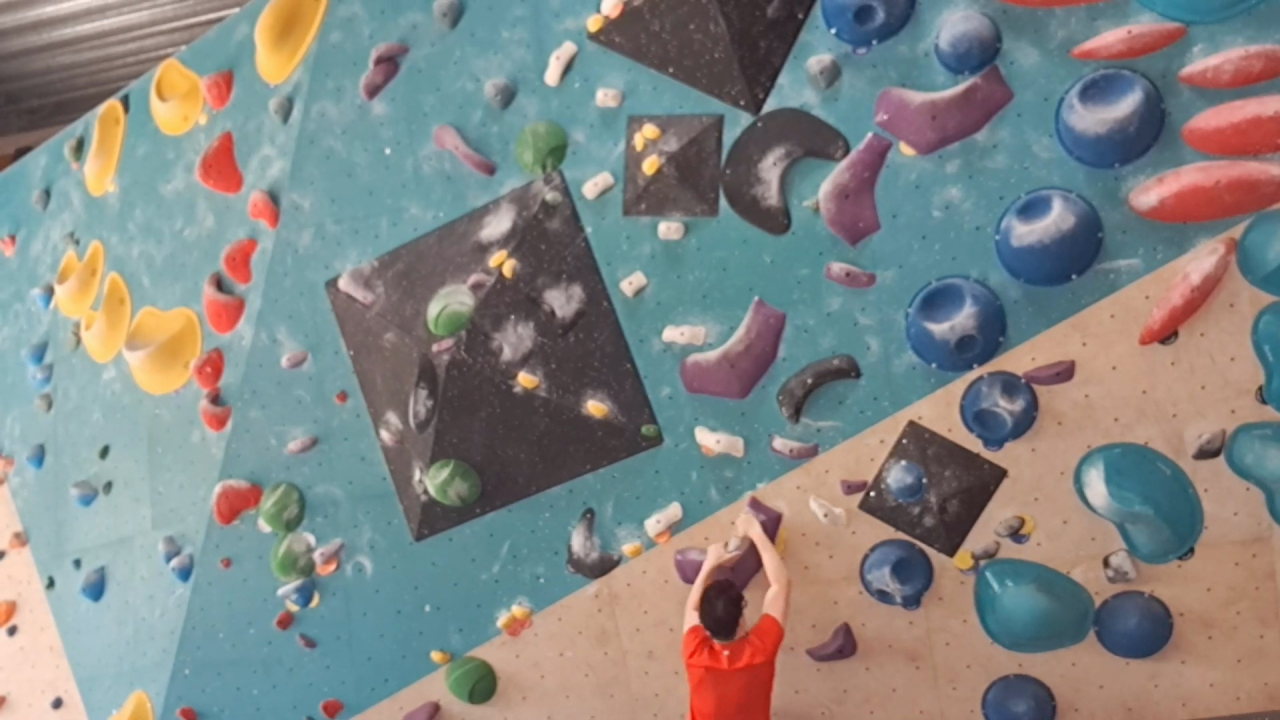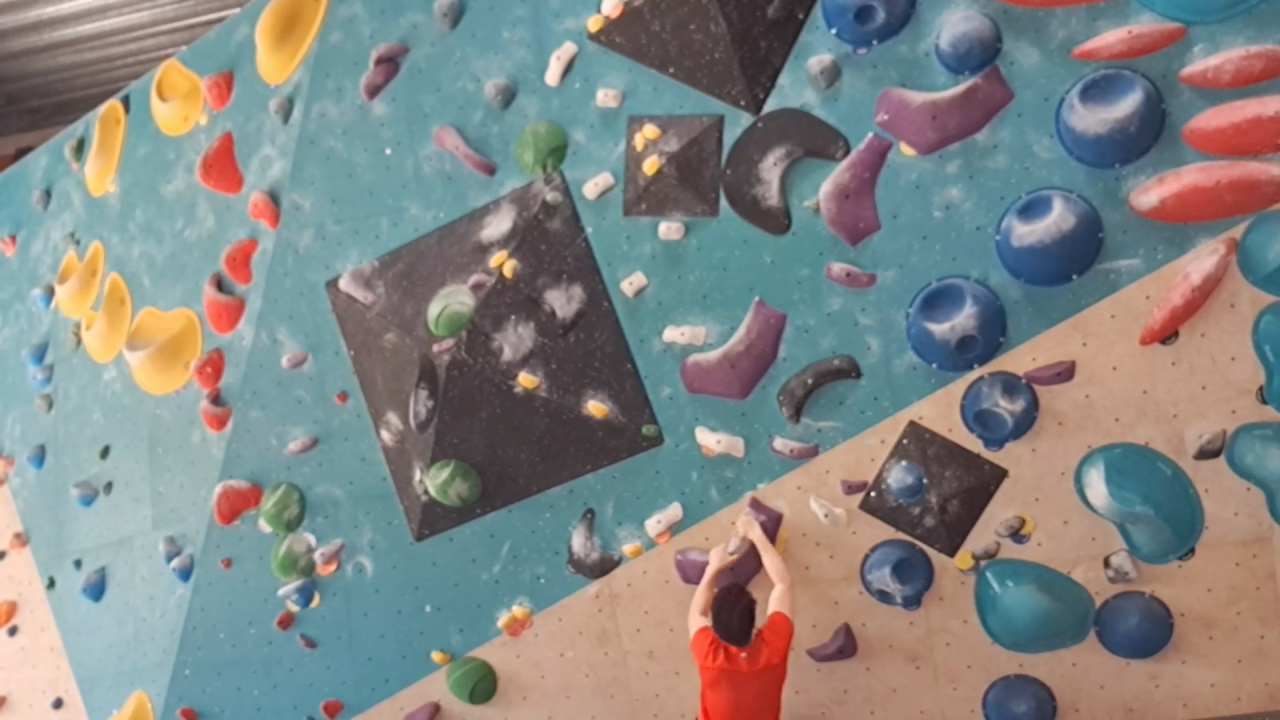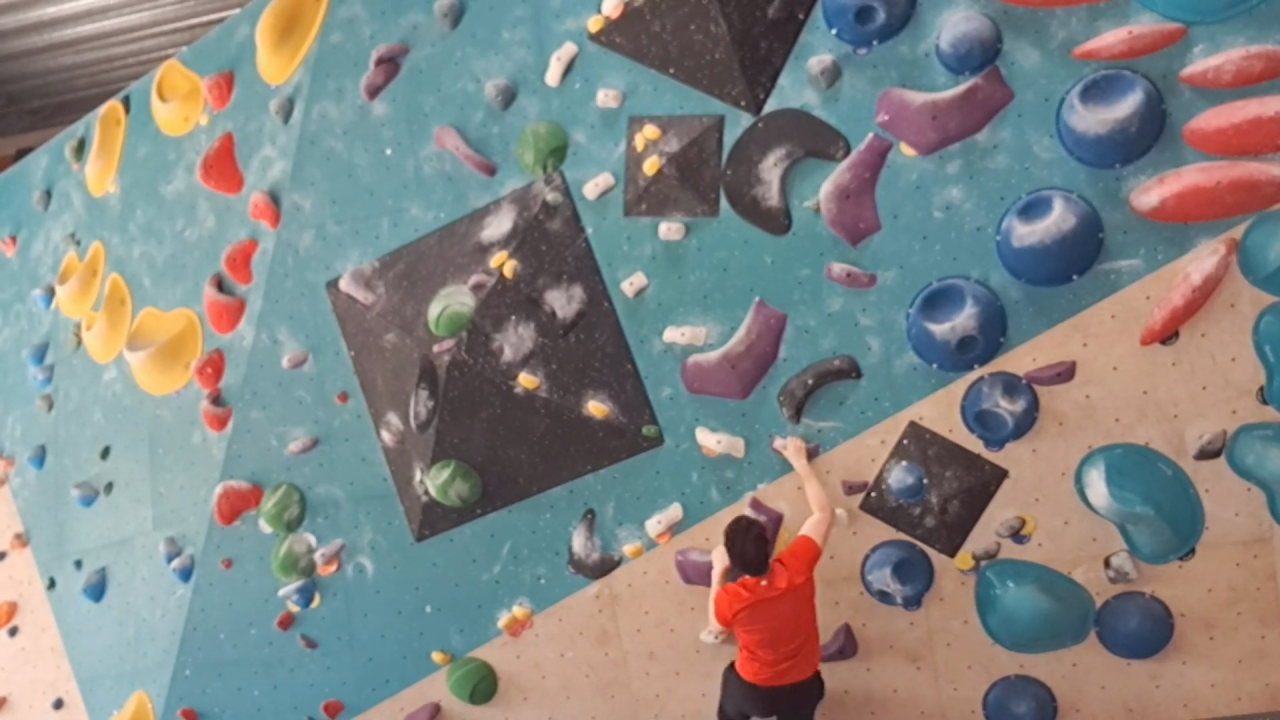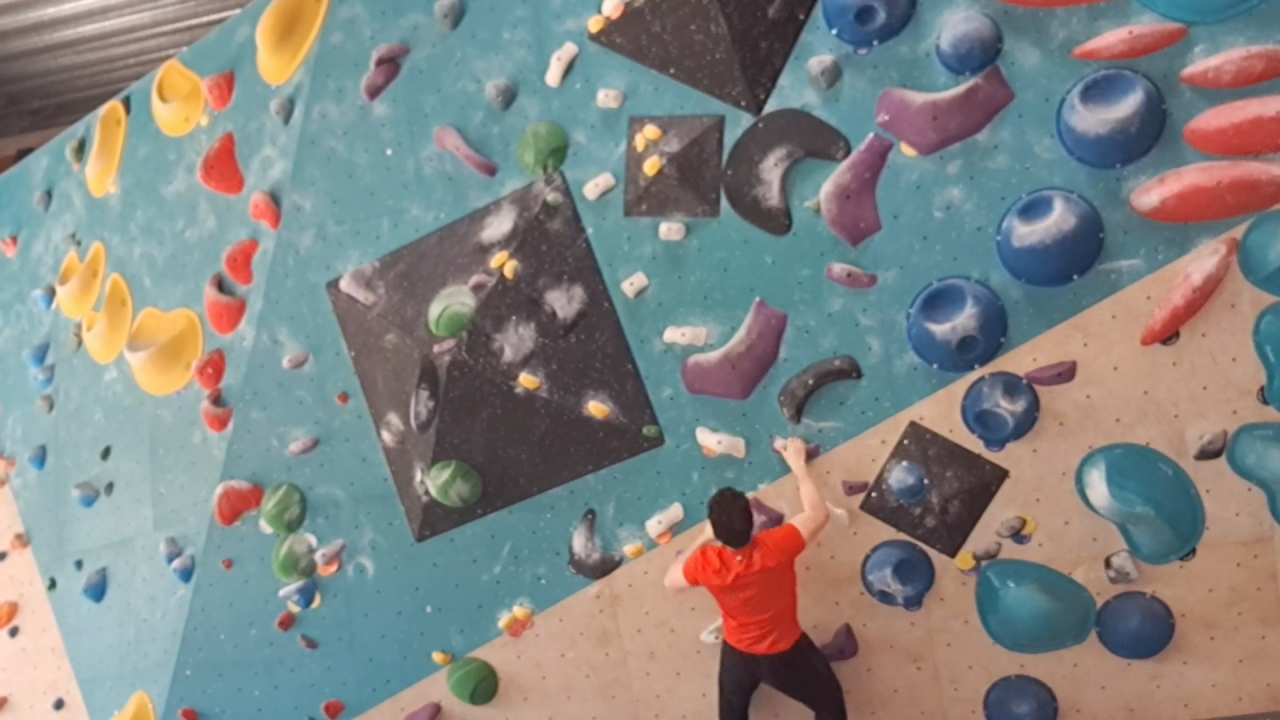
dt=0.5s
person 1, frame 1
left shoulder: (696, 654)
right shoulder: (761, 650)
left elbow: (692, 608)
right elbow: (781, 583)
left wrist: (710, 564)
right wrist: (756, 534)
person 1, frame 2
left shoulder: (710, 655)
right shoulder: (775, 648)
left elbow: (696, 614)
right elbow: (782, 583)
left wrist: (714, 568)
right wrist: (757, 535)
person 1, frame 3
left shoulder: (730, 598)
right shoulder: (797, 568)
left elbow: (716, 626)
right elbow: (824, 513)
left wrist: (718, 572)
right wrist: (800, 462)
left hip: (751, 688)
right hip: (801, 687)
person 1, frame 4
left shoulder: (708, 564)
right shoulder: (777, 548)
left elbow: (671, 580)
right elbow: (819, 514)
left wrist: (700, 547)
right wrist: (798, 465)
left hip: (737, 655)
right hip: (787, 655)
